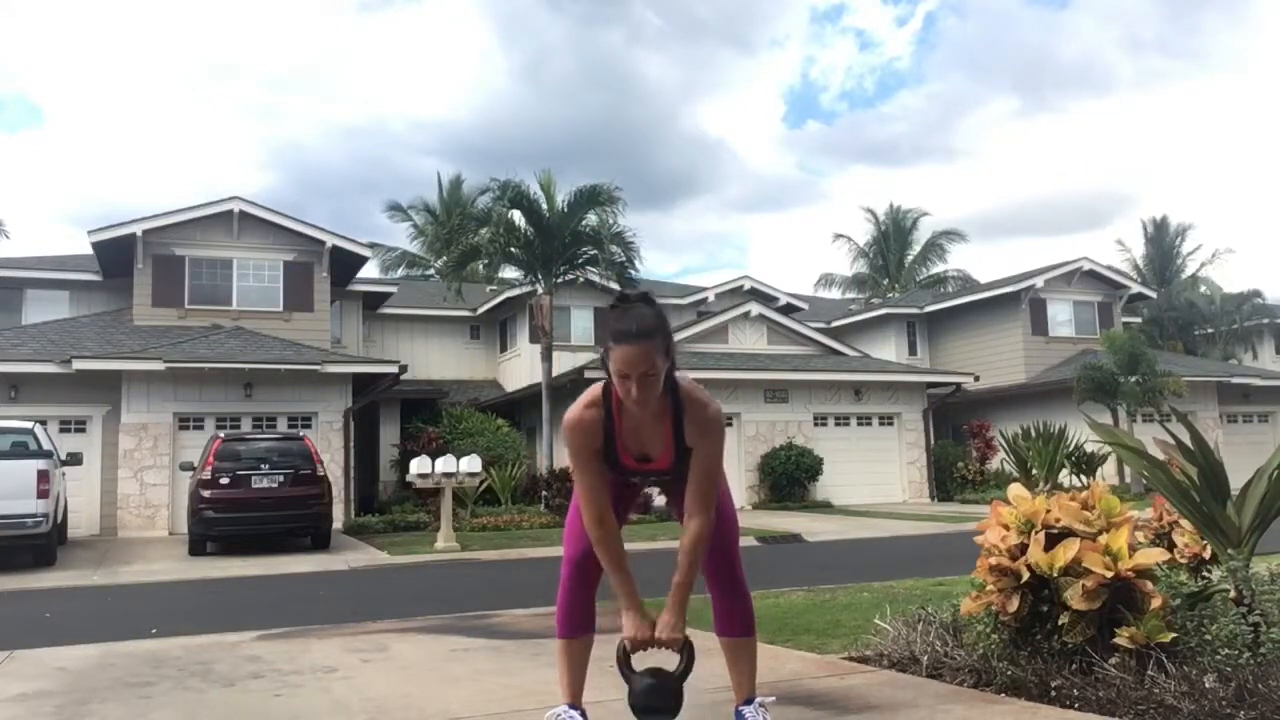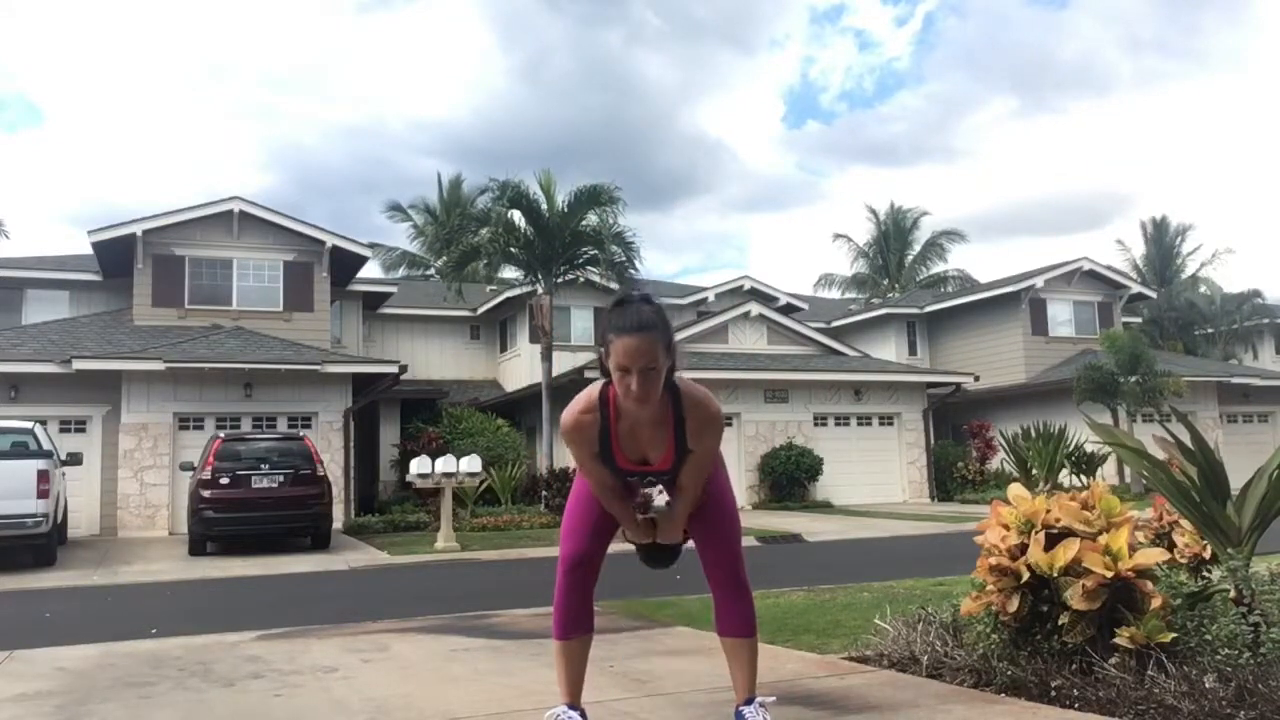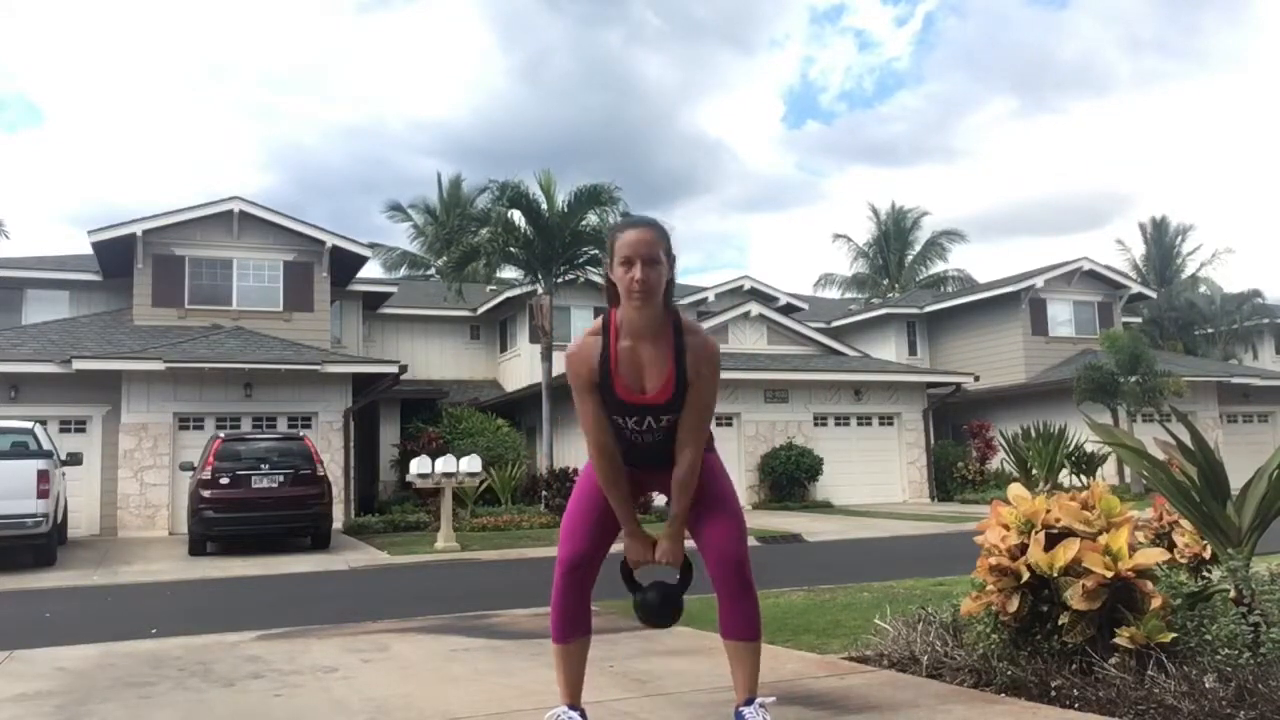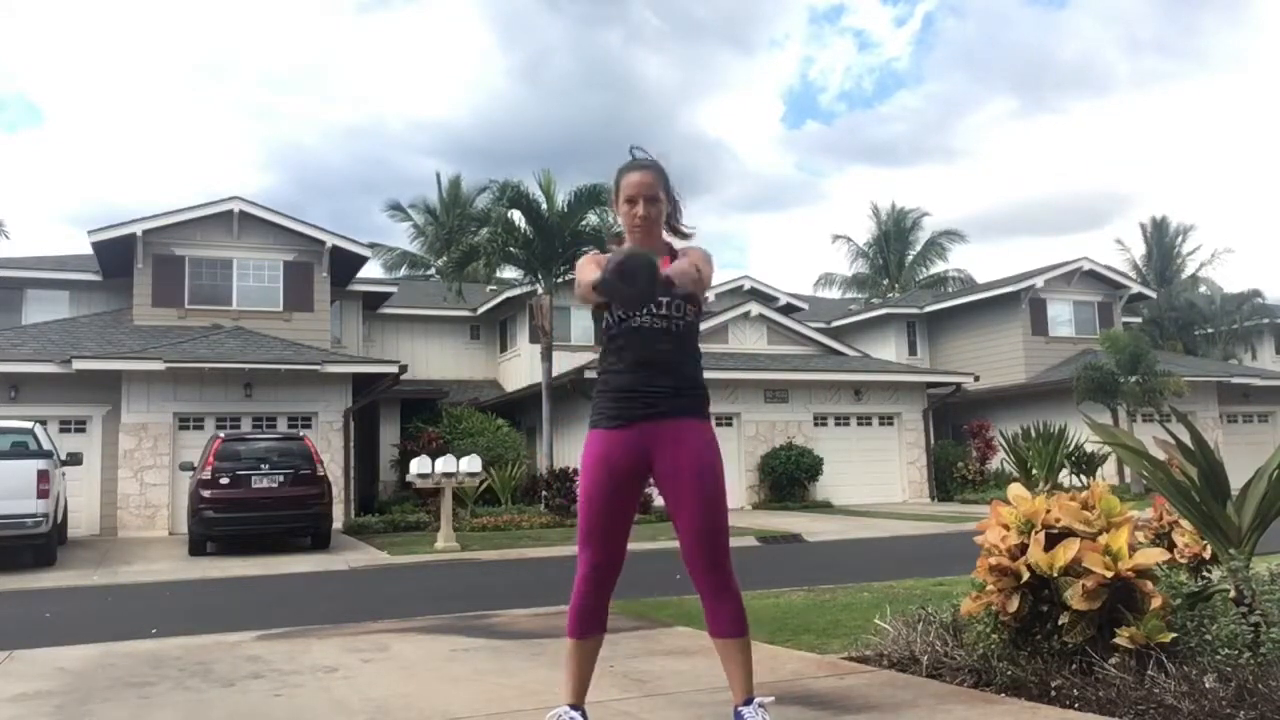
dt=0.3s
person 1, frame 1
left shoulder: (703, 413)
right shoulder: (582, 418)
left elbow: (699, 518)
right elbow: (598, 516)
left wrist: (676, 606)
right wrist: (629, 604)
left hip: (684, 472)
right hip: (614, 475)
left knee: (726, 569)
right knee: (577, 566)
person 1, frame 2
left shoulder: (702, 412)
right shoulder: (579, 418)
left elbow: (688, 487)
right elbow: (606, 485)
left wrist: (670, 532)
right wrist: (634, 527)
left hip: (687, 469)
right hip: (613, 474)
left knee: (728, 571)
right knee: (574, 564)
person 1, frame 3
left shoulder: (699, 346)
right shoulder: (585, 351)
left elbow: (692, 446)
right elbow: (600, 446)
left wrist: (674, 532)
right wrist: (631, 530)
left hip: (687, 462)
right hip: (618, 465)
left knee: (734, 564)
right knee: (570, 565)
person 1, frame 4
left shoulder: (691, 260)
right shoulder: (596, 264)
left elbow: (697, 276)
right elbow: (590, 286)
left wrist: (670, 267)
right wrist: (617, 270)
left hip: (683, 423)
right hip: (614, 426)
left knee: (711, 565)
right knee: (595, 567)
